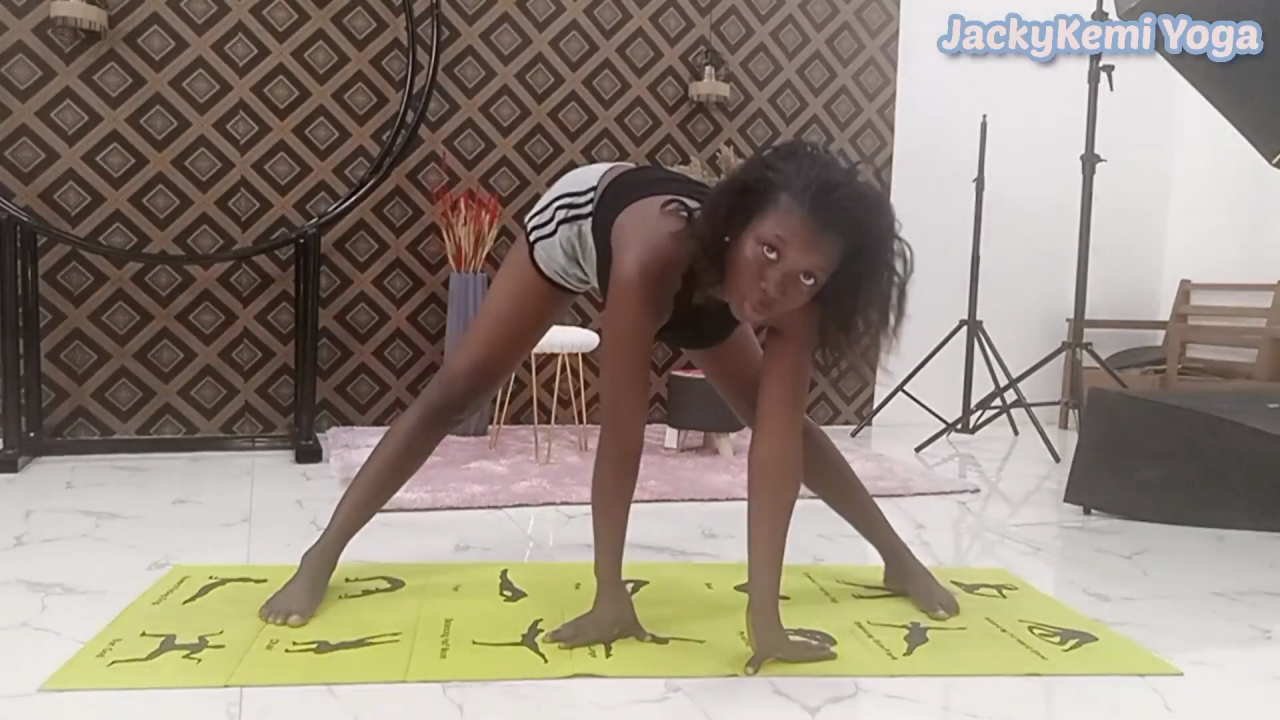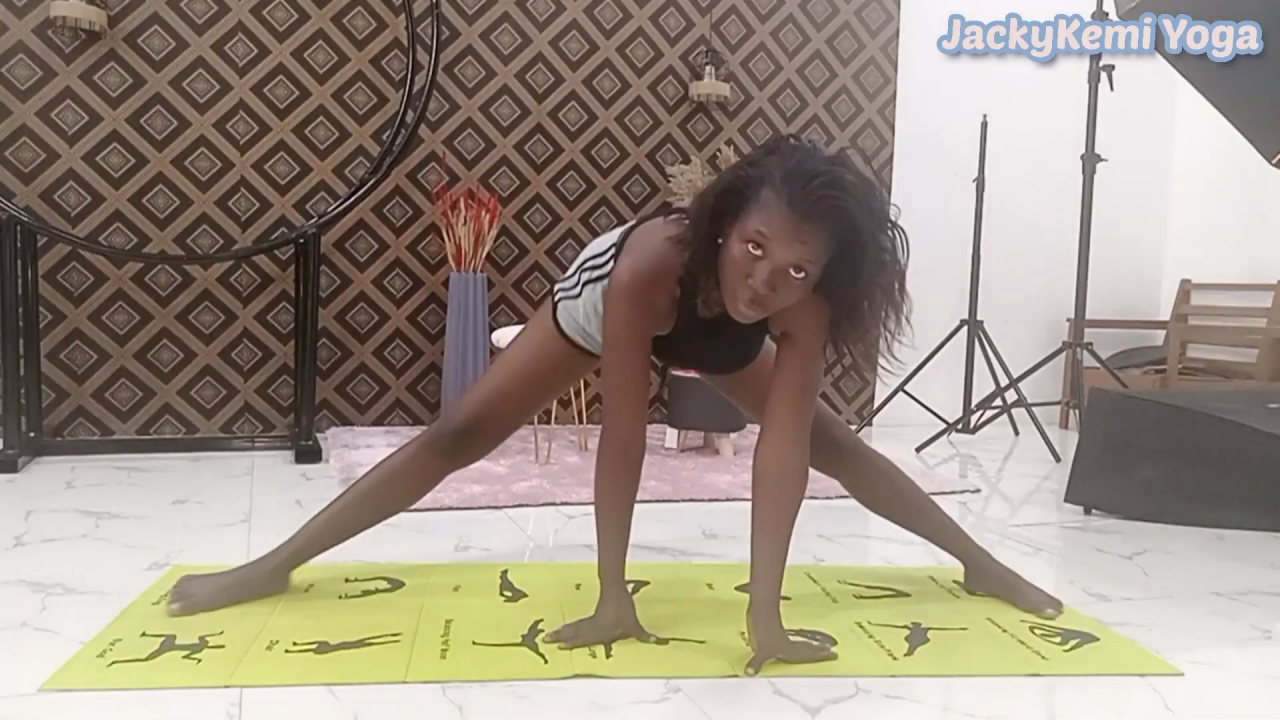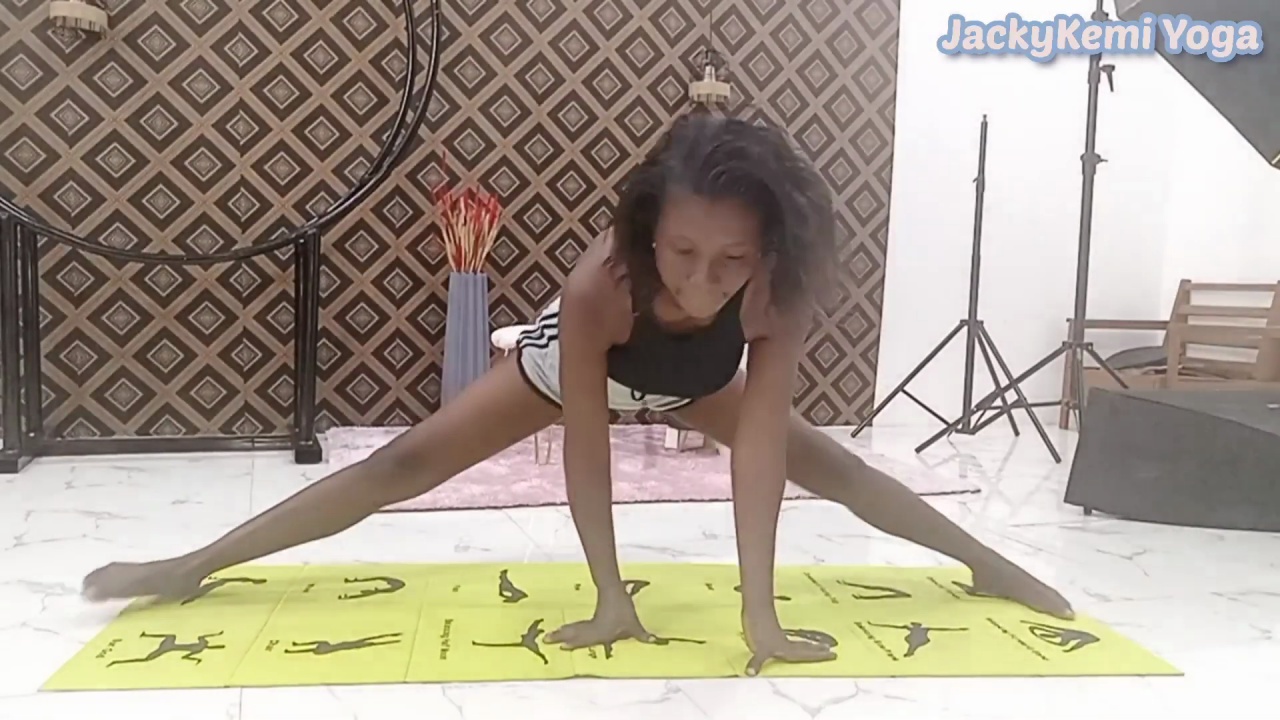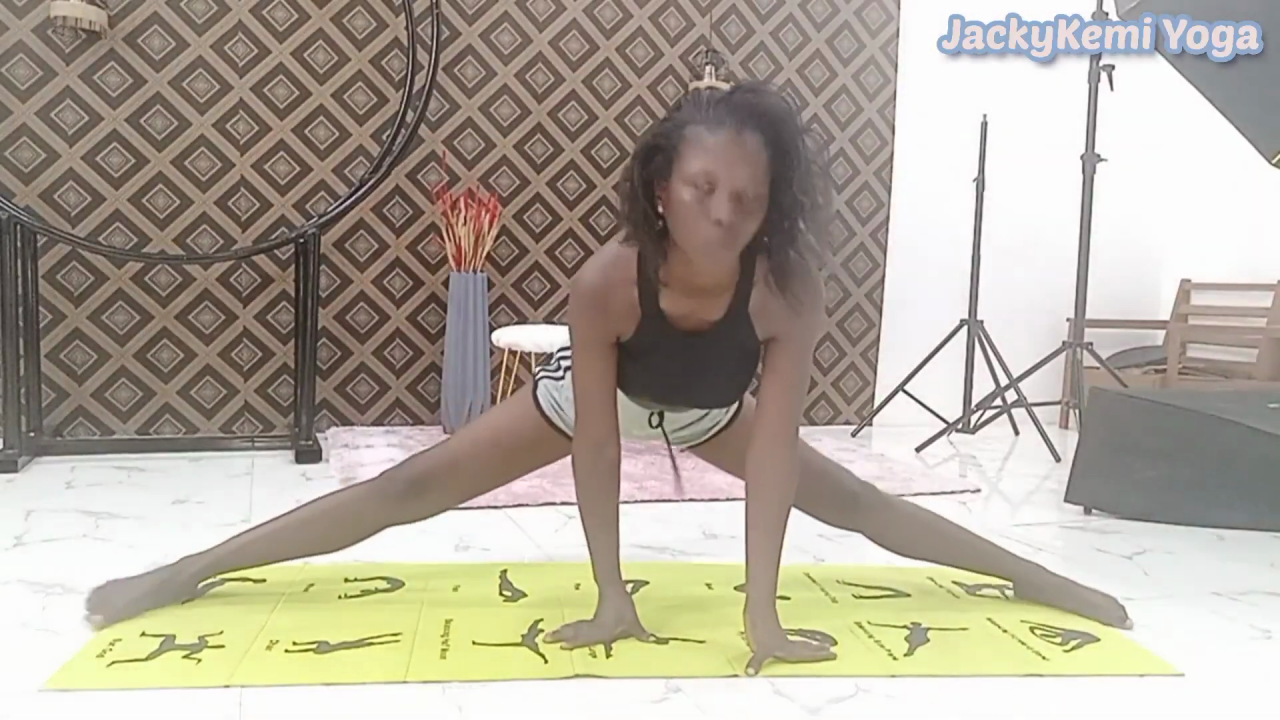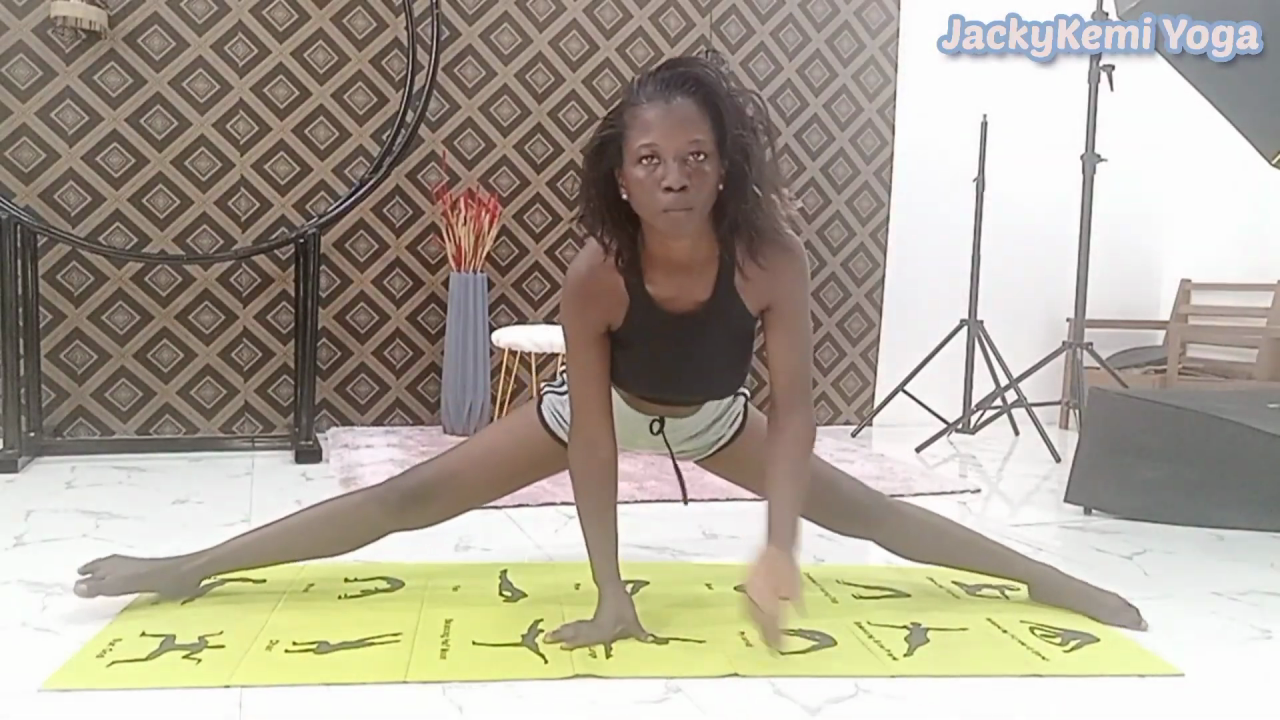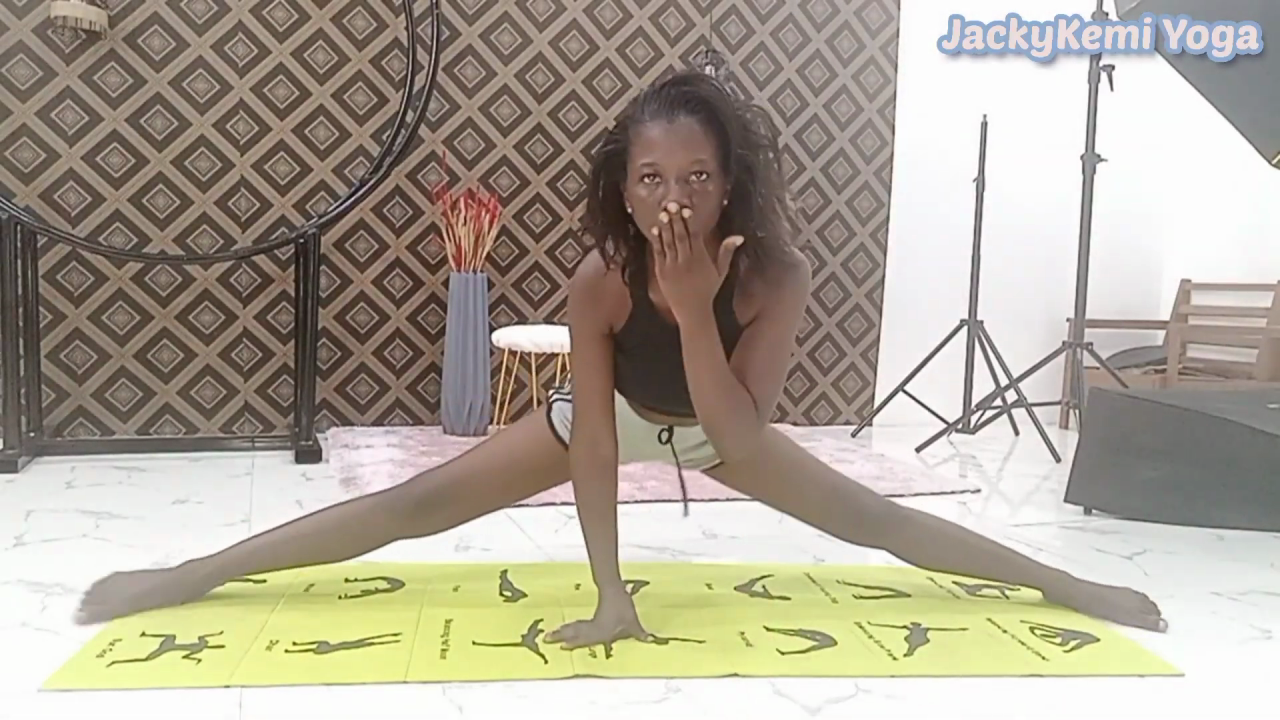
dt=0.7s
person 1, frame 1
left shoulder: (796, 301)
right shoulder: (657, 254)
left elbow: (777, 444)
right elbow: (621, 436)
left wrist: (765, 614)
right wrist: (610, 595)
left hip: (707, 276)
right hip: (581, 214)
left knee: (788, 420)
right knee: (454, 393)
left ankle: (899, 559)
right ankle: (320, 558)
person 1, frame 2
left shoulder: (807, 306)
right shoulder: (652, 263)
left elbow: (783, 452)
right elbow: (622, 442)
left wrist: (766, 615)
right wrist: (612, 599)
left hip: (718, 341)
right hip: (597, 303)
left knee: (836, 446)
right knee: (455, 437)
left ankle: (980, 563)
right ankle: (269, 567)
person 1, frame 3
left shoulder: (777, 296)
right shoulder: (601, 282)
left elbow: (760, 451)
right elbow: (586, 452)
left wrist: (760, 616)
right wrist: (610, 598)
left hip: (693, 384)
right hip: (567, 362)
left knee: (834, 468)
right knee: (404, 464)
left ankle: (990, 566)
right ankle: (189, 566)
person 1, frame 4
left shoulder: (791, 290)
right shoulder: (608, 281)
left elbow: (773, 451)
right elbow: (598, 448)
left wrist: (761, 614)
right wrist: (611, 600)
left hip: (711, 412)
right hip: (592, 396)
left knee: (862, 504)
right knee: (409, 487)
left ankle: (1041, 579)
right ankle: (184, 572)
person 1, frame 5
left shoulder: (773, 260)
right shoulder: (594, 276)
left elbow: (794, 407)
right elbow: (593, 443)
left wrist: (778, 550)
right wrist: (609, 598)
left hip: (714, 418)
right hip: (600, 408)
left knee: (866, 513)
right knee: (410, 496)
left ankle: (1056, 584)
right ankle: (184, 570)
person 1, frame 6
left shoulder: (774, 276)
right shoulder: (598, 282)
left elbow: (736, 438)
right elbow: (593, 442)
left wrist: (693, 310)
right wrist: (609, 599)
left hip: (720, 426)
right hip: (609, 415)
left knee: (882, 522)
right knee: (417, 503)
left ankle: (1074, 587)
right ankle: (186, 577)
